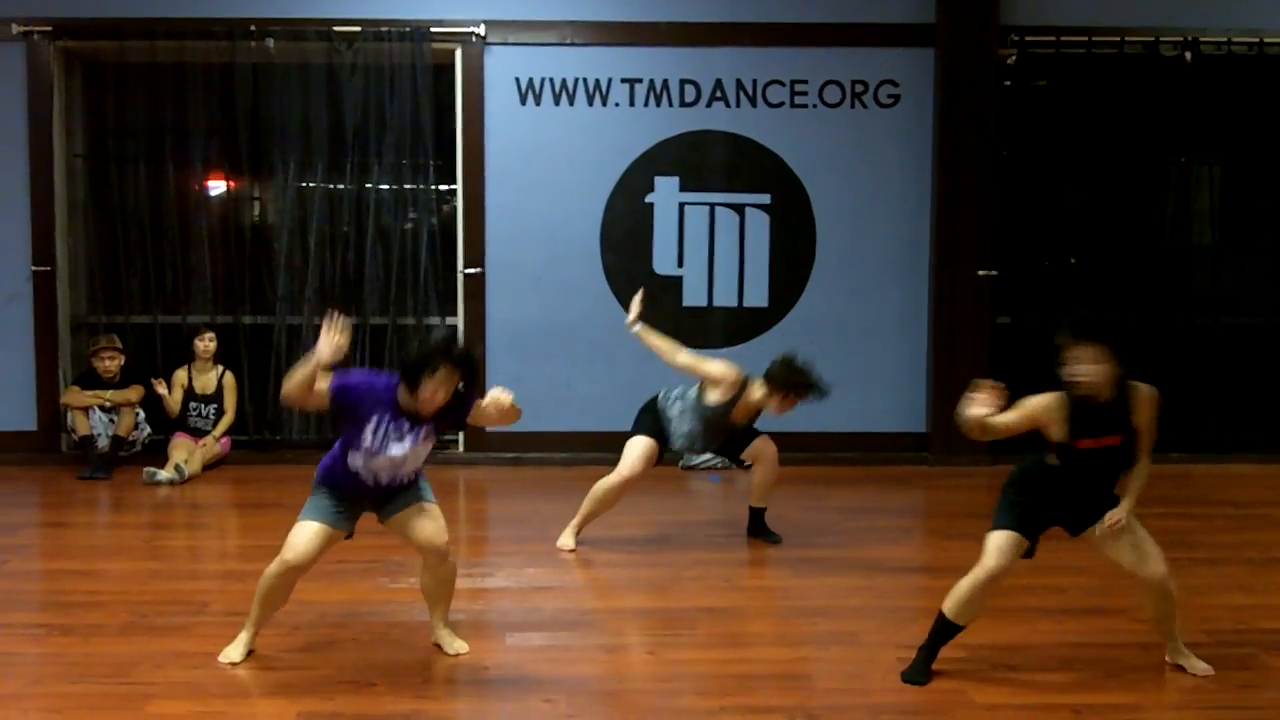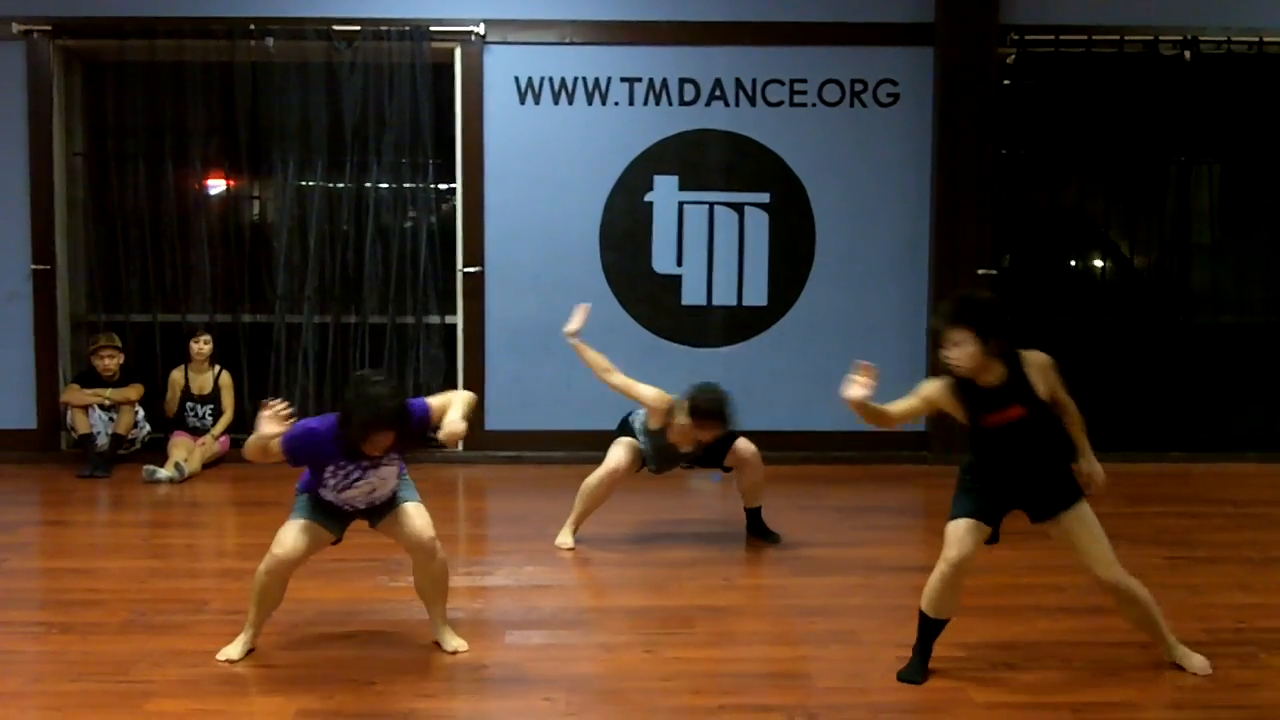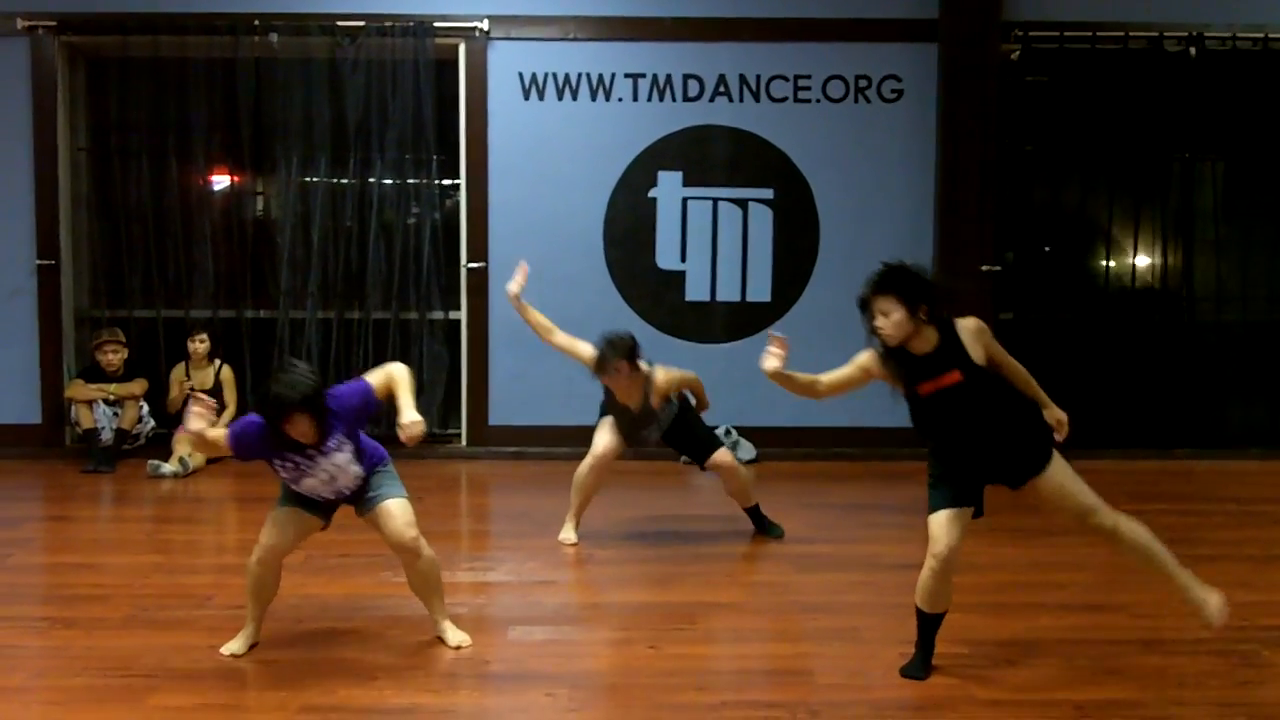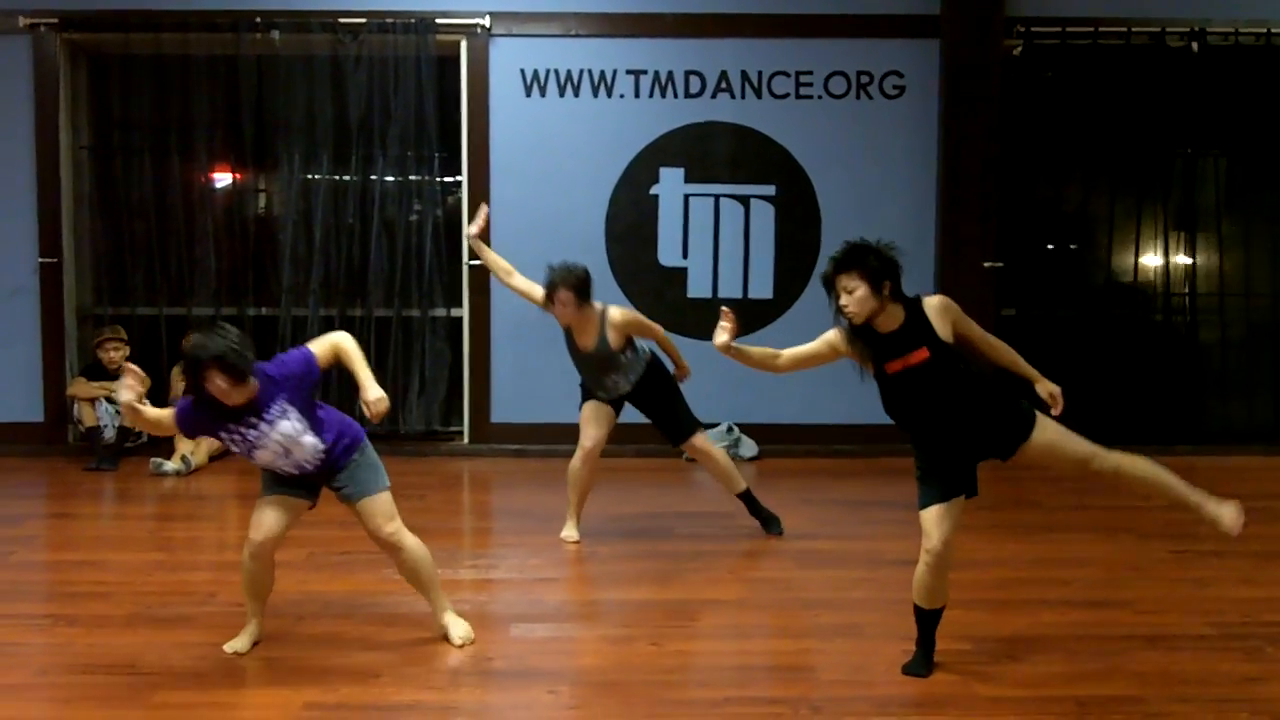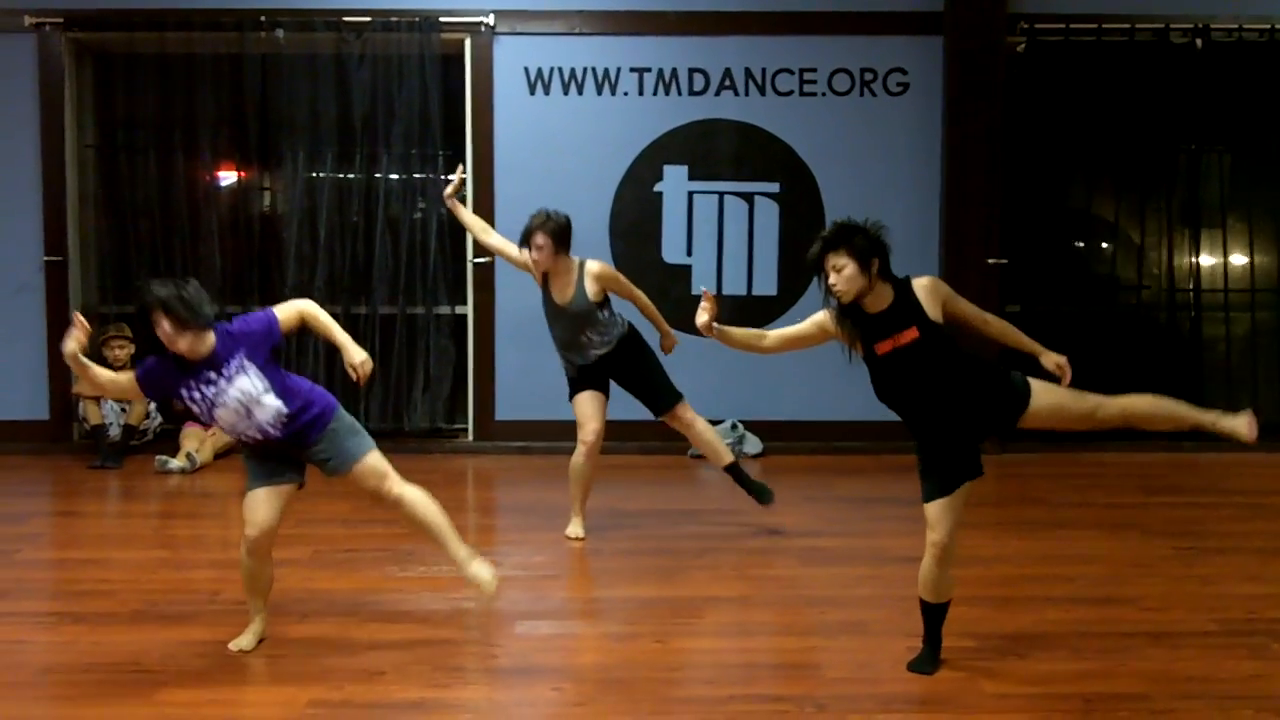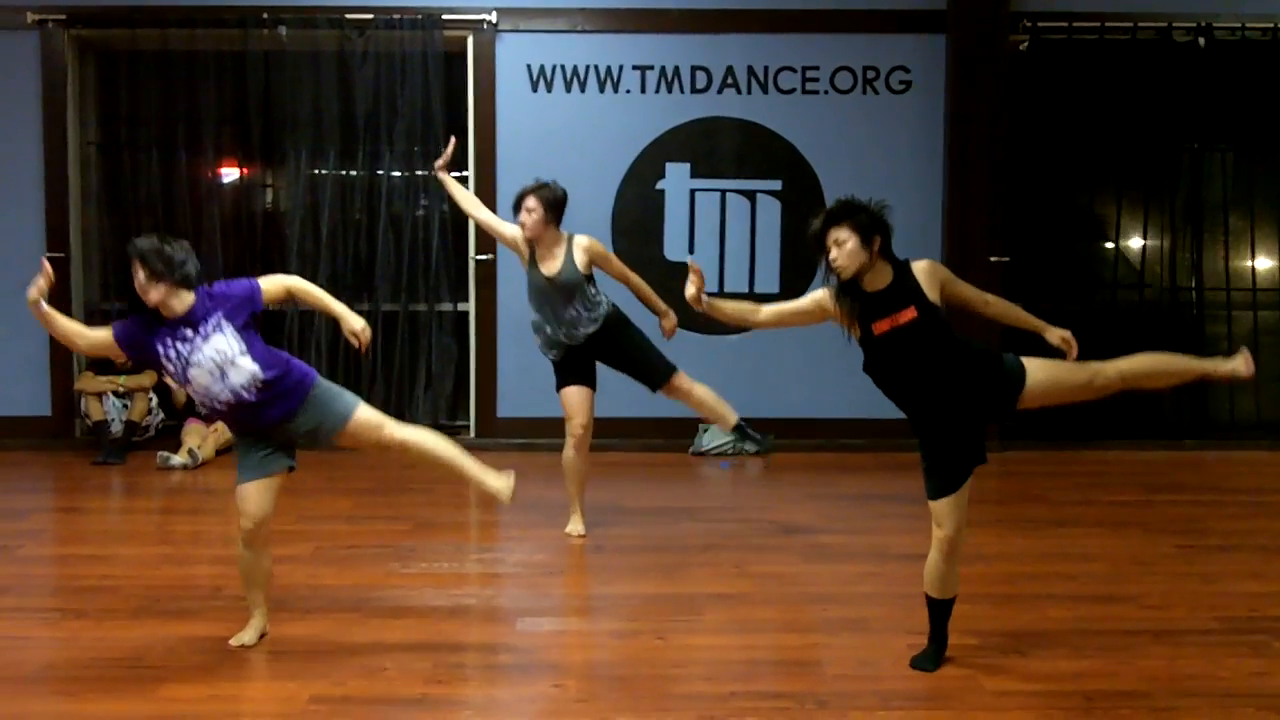
dt=0.2s
person 1, frame 1
left shoulder: (1143, 398)
right shoulder: (1052, 405)
left elbow: (1140, 459)
right elbow: (985, 431)
left wrist: (1125, 506)
right wrist: (977, 419)
left hip: (1090, 494)
right hip: (1033, 493)
left knee: (1156, 575)
right knee: (990, 568)
left ankle: (1176, 650)
right ankle: (926, 655)
person 1, frame 2
left shoulder: (1035, 365)
right shoulder: (945, 390)
left elbow: (1063, 405)
right elbow: (886, 418)
left wrist: (1087, 455)
right wrist: (860, 403)
left hip: (1047, 475)
right hip: (986, 481)
left knee: (1111, 575)
right knee: (955, 557)
left ankle: (1170, 646)
right ankle: (920, 655)
person 1, frame 3
left shoulder: (969, 331)
right shoulder: (881, 361)
left elbow: (1009, 367)
right elbow: (820, 387)
left wrist: (1047, 405)
right wrist: (780, 373)
left hip: (1013, 441)
right hip: (953, 462)
left knee: (1098, 515)
right knee: (941, 553)
left ankle: (1188, 584)
right ankle: (923, 651)
person 1, frame 4
left shoulder: (936, 309)
right shoulder: (848, 340)
left elbow: (986, 343)
right elbow: (781, 360)
left wrist: (1037, 379)
right wrist: (733, 349)
left hip: (994, 415)
right hip: (939, 447)
left knee: (1100, 461)
right knee: (935, 550)
left ankle: (1205, 502)
right ankle: (924, 649)
person 1, frame 5
left shoulder: (926, 290)
right shoulder: (838, 322)
left elbow: (983, 321)
right elbow: (767, 340)
left wrist: (1041, 351)
right wrist: (715, 330)
left hip: (991, 394)
right hip: (939, 434)
left knee: (1105, 410)
right knee: (939, 543)
left ankle: (1219, 421)
right ankle: (931, 646)
person 1, frame 6
left shoulder: (924, 273)
right shoulder: (836, 302)
left elbow: (984, 302)
right elbow: (761, 315)
left wrist: (1045, 327)
right wrist: (704, 301)
left hip: (989, 381)
right hip: (940, 424)
left knee: (1105, 375)
right knee: (947, 539)
left ankle: (1218, 366)
right ankle: (936, 642)
person 2, frame 1
left shoulder: (447, 407)
right shoulder: (367, 389)
left elbow: (504, 413)
right elbow: (293, 395)
left wrist: (502, 403)
right wrist: (319, 362)
left hip: (401, 487)
right hip: (339, 489)
left knee: (436, 544)
right knee: (293, 560)
left ankle: (441, 628)
right ankle: (248, 634)
person 2, frame 2
left shoulder: (406, 417)
right shoulder: (315, 435)
left elbow: (461, 397)
right elbow: (256, 454)
left wrist: (453, 417)
right wrist: (265, 434)
left hip: (388, 490)
right hip: (325, 503)
left knee: (425, 541)
right knee: (279, 558)
left ankle: (441, 627)
right ankle: (248, 634)
person 2, frame 3
left shoulder: (339, 404)
right shoulder: (257, 433)
left elbow: (395, 369)
right elbow: (211, 445)
left wrist: (407, 409)
right wrist: (197, 432)
left hip: (368, 473)
right hip: (308, 493)
left knee: (408, 539)
right knee: (268, 552)
left ankle: (443, 621)
right ankle: (252, 629)
person 2, frame 4
left shoulder: (281, 374)
right shoulder: (205, 410)
left elbow: (338, 339)
right elbow: (156, 423)
left wrist: (368, 384)
right wrist: (131, 405)
left hip: (344, 451)
right hip: (288, 473)
left knee: (390, 535)
right knee: (260, 543)
left ankle: (444, 612)
right ankle: (254, 625)
person 2, frame 5
left shoulder: (243, 333)
right shoulder: (167, 372)
left elbow: (302, 307)
right elbow: (111, 384)
left wrist: (348, 346)
right wrist: (76, 358)
left hip: (319, 422)
right hip: (268, 451)
left knee: (390, 487)
right knee: (256, 535)
left ankle: (464, 557)
right ankle: (256, 623)
person 2, frame 6
left shoulder: (225, 298)
right shoulder: (148, 332)
left elbow: (289, 283)
right elbow: (85, 340)
left wrist: (344, 314)
right wrist: (40, 307)
left hip: (302, 396)
right hip: (255, 432)
left knee: (393, 435)
right knee: (252, 526)
left ankle: (483, 475)
right ankle: (258, 620)
person 3, frame 1
left shoulder: (760, 405)
right shoulder: (730, 380)
right elbow: (679, 357)
right wrist: (637, 324)
left hip: (705, 427)
right hip: (662, 415)
left knee: (766, 452)
right knee: (626, 474)
left ankle: (756, 523)
right ankle: (573, 528)
person 3, frame 2
left shoulder: (712, 419)
right shoulder: (664, 406)
right elbow: (610, 374)
right wrist: (575, 338)
left hip: (679, 452)
right hip: (638, 434)
left knee: (747, 454)
right knee: (613, 468)
left ankle: (755, 523)
right ankle: (570, 528)
person 3, frame 3
left shoulder: (660, 380)
right shoulder: (603, 363)
left elbow: (691, 379)
right elbow: (553, 335)
left wrist: (702, 403)
right wrist: (517, 299)
left hip: (670, 418)
right hip: (620, 417)
left knee: (725, 463)
right knee: (599, 455)
left ankle: (758, 518)
right ankle: (571, 523)
person 3, frame 4
left shoulder: (617, 319)
right shoulder: (560, 307)
left elbow: (657, 333)
right elbow: (512, 278)
left wrist: (680, 364)
right wrist: (478, 244)
left hip: (645, 379)
right hip: (599, 387)
left knee: (698, 445)
right knee: (589, 447)
left ankle: (756, 508)
right ankle: (572, 521)
person 3, frame 5
left shoulder: (595, 272)
right shoulder: (537, 269)
left elbow: (636, 296)
right elbow: (488, 237)
left wrist: (665, 330)
right wrist: (453, 201)
left hip: (623, 349)
right hip: (582, 365)
left knee: (681, 414)
right knee: (589, 439)
left ankle: (744, 478)
right ankle: (576, 518)
person 3, frame 6
left shoulder: (583, 246)
right shoulder: (522, 245)
left elbow: (627, 276)
right elbow: (476, 209)
left wrist: (662, 309)
right wrist: (443, 174)
left hip: (607, 330)
right hip: (567, 350)
left knee: (677, 384)
right knee: (577, 432)
left ankle: (743, 431)
right ankle: (575, 515)
